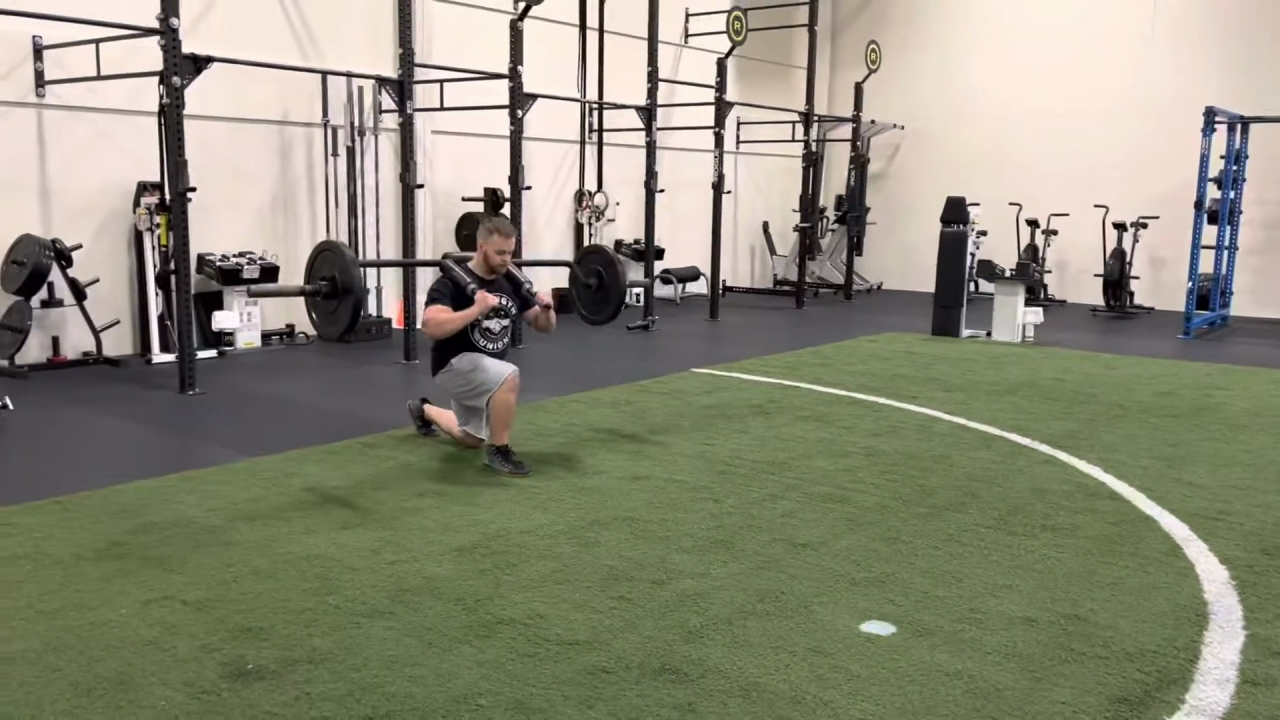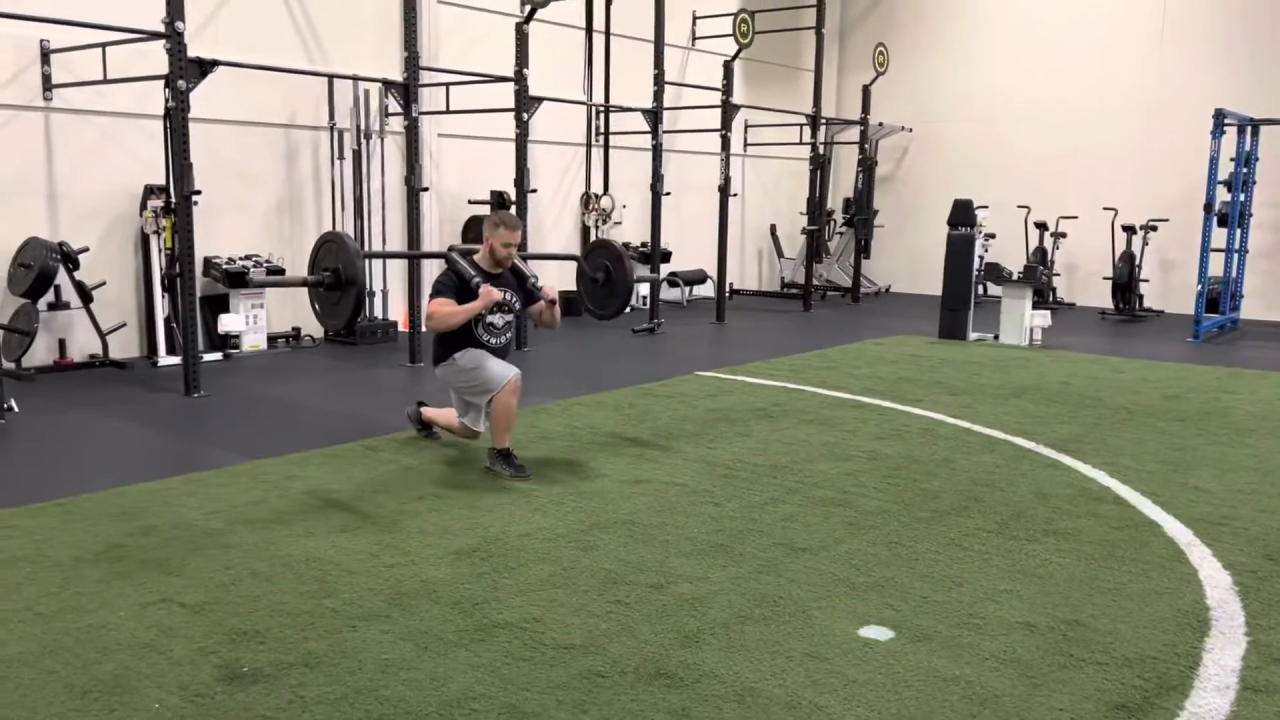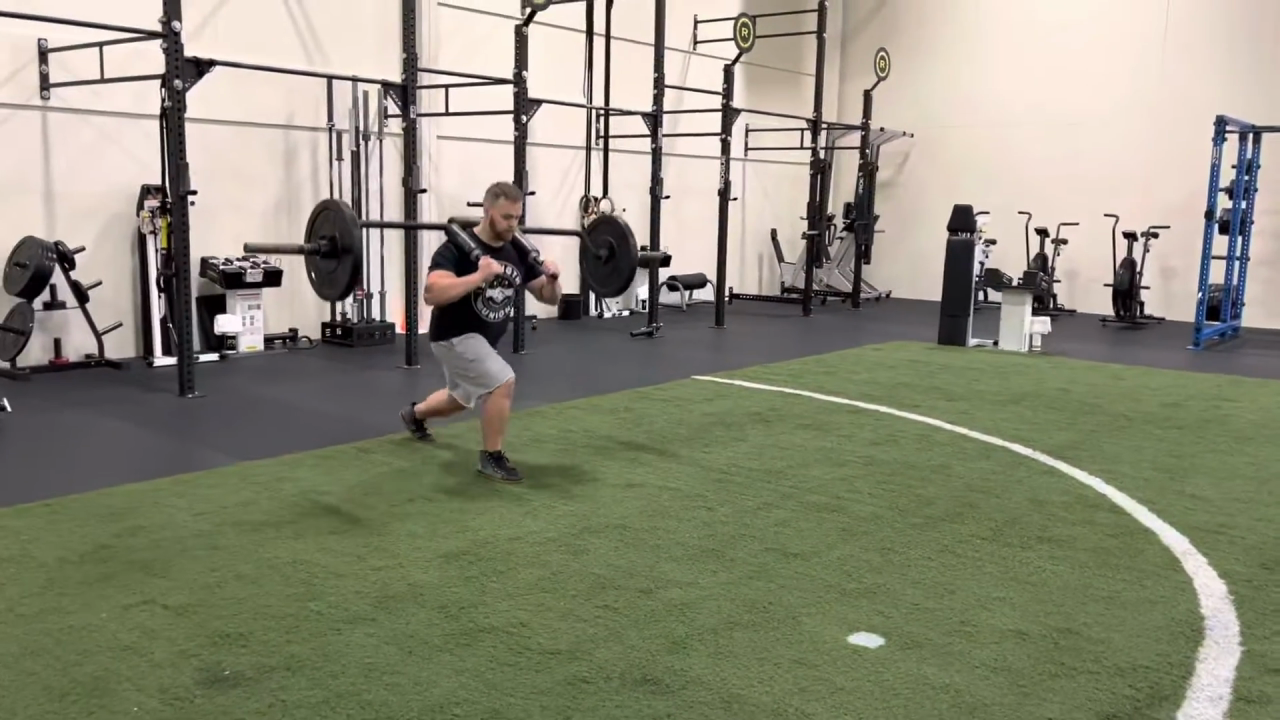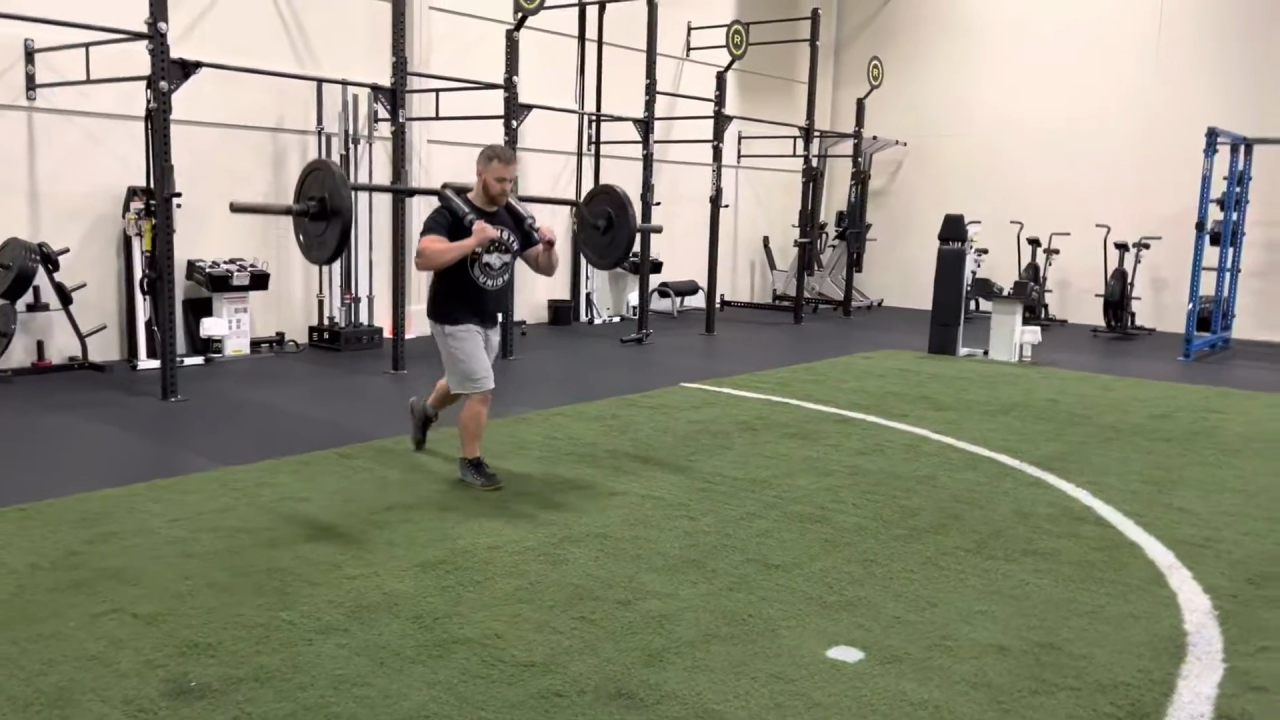
dt=0.2s
person 1, frame 1
left shoulder: (511, 283)
right shoulder: (452, 284)
left elbow: (545, 327)
right elbow: (431, 328)
left wrist: (547, 308)
right wrist: (478, 309)
left hip: (483, 368)
right hip: (454, 364)
left knee: (472, 439)
right knee: (508, 377)
left ankle: (422, 409)
right ankle: (498, 451)
person 1, frame 2
left shoulder: (516, 278)
right shoulder: (457, 277)
left elbow: (548, 322)
right elbow: (433, 321)
left wrist: (551, 303)
right wrist: (481, 302)
left hip: (486, 358)
right hip: (457, 356)
left knee: (471, 429)
right knee: (510, 381)
left ankle: (421, 414)
right ankle: (500, 454)
person 1, frame 3
left shoulder: (517, 252)
right shoulder: (457, 249)
left elbow: (550, 297)
right elbow: (432, 294)
left wrist: (552, 277)
right wrist: (481, 275)
left hip: (487, 338)
right hip: (455, 335)
left knee: (460, 399)
right knee: (502, 382)
left ankle: (413, 415)
right ankle: (492, 457)
person 1, frame 4
left shoulder: (513, 219)
right shoulder: (450, 214)
left elbow: (545, 268)
right elbow: (424, 258)
left wrist: (549, 245)
right wrist: (473, 241)
left hip: (488, 318)
right hip: (454, 318)
left knee: (462, 381)
right knee: (478, 389)
left ankle: (423, 409)
right ankle: (471, 463)
